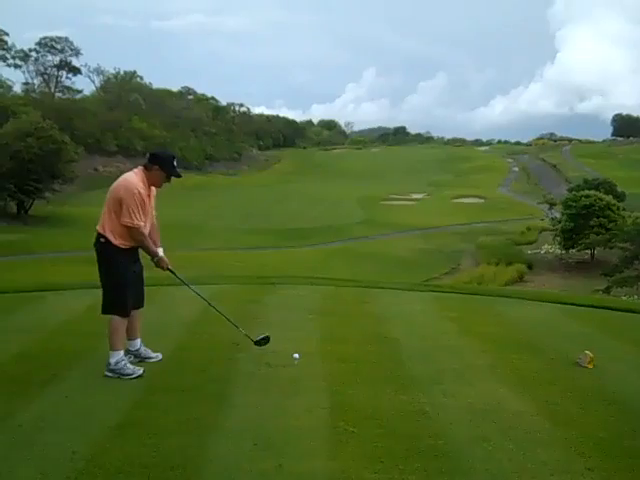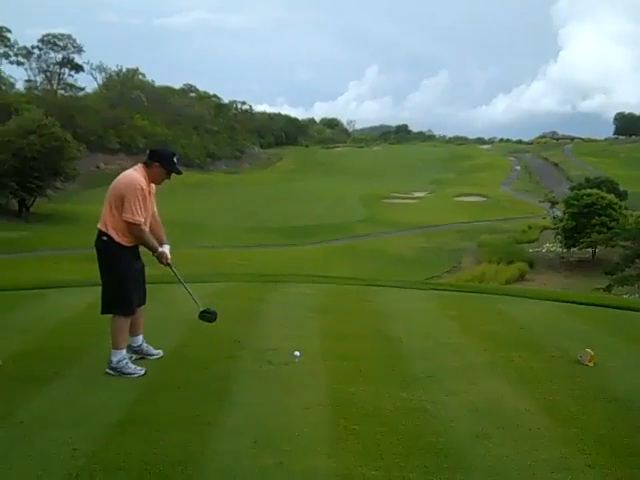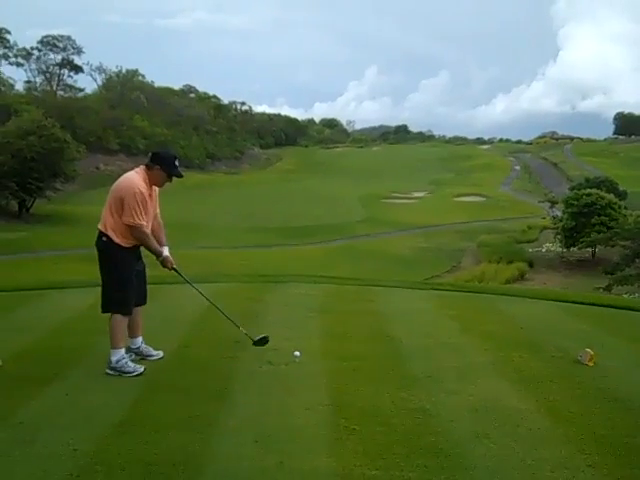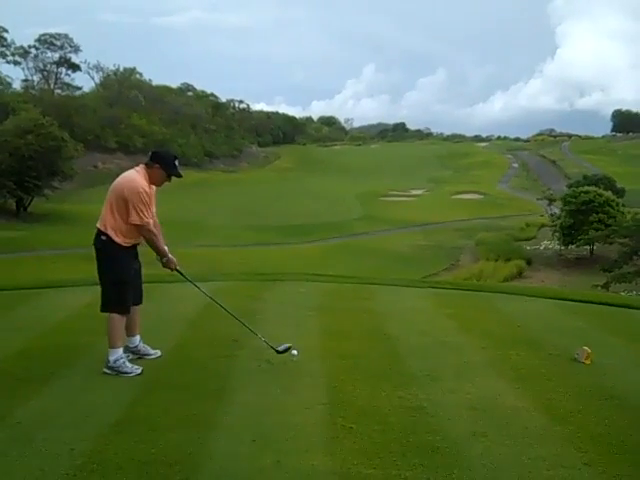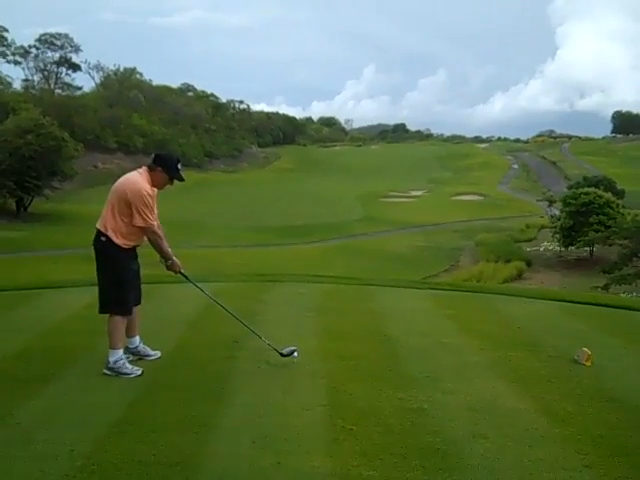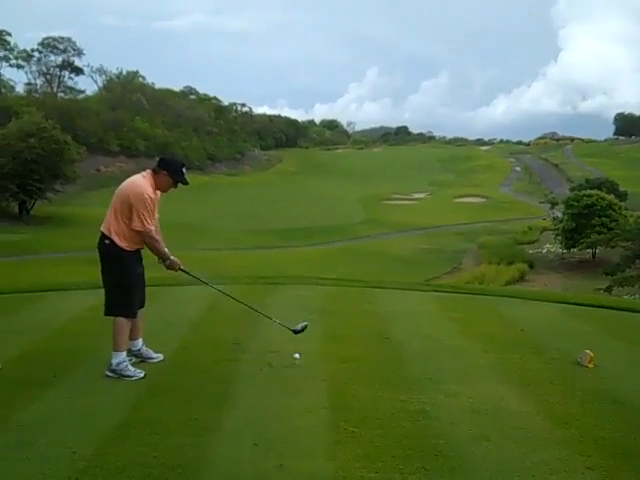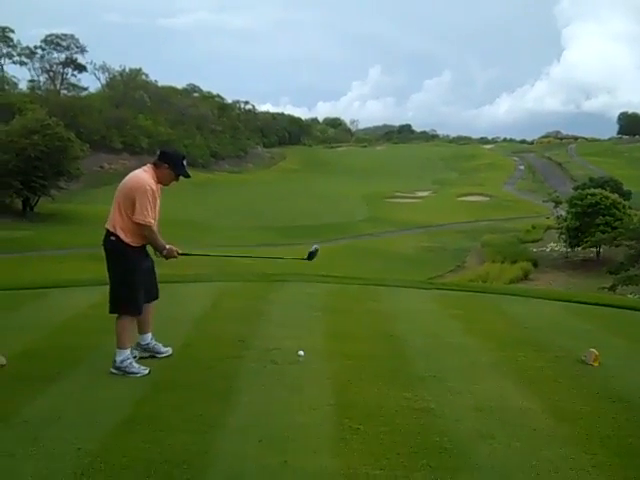
dt=0.3s
person 1, frame 1
left shoulder: (148, 185)
right shoulder: (133, 187)
left elbow: (150, 221)
right elbow: (136, 231)
left wrist: (159, 250)
right wrist: (155, 256)
left hip: (127, 247)
right hip: (113, 248)
left knee: (134, 301)
right knee: (120, 306)
left ankle: (135, 348)
right ankle: (115, 362)
person 1, frame 2
left shoulder: (146, 182)
right shoulder: (135, 183)
left elbow: (152, 217)
right elbow: (136, 227)
left wrist: (164, 245)
right wrist: (156, 251)
left hip: (127, 245)
right hip: (115, 246)
left knee: (136, 298)
right knee: (123, 303)
left ankle: (137, 344)
right ankle: (117, 360)
person 1, frame 3
left shoulder: (150, 184)
right shoulder: (135, 187)
left elbow: (155, 219)
right elbow: (138, 230)
left wrist: (165, 248)
right wrist: (160, 255)
left hip: (129, 246)
right hip: (115, 246)
left knee: (137, 299)
right knee: (122, 304)
left ankle: (136, 346)
right ankle: (117, 360)
person 1, frame 4
left shoulder: (145, 181)
right shoulder: (137, 186)
left elbow: (152, 220)
right elbow: (145, 229)
left wrist: (164, 249)
right wrist: (164, 256)
left hip: (125, 244)
right hip: (112, 245)
left knee: (133, 298)
right knee: (119, 303)
left ankle: (133, 345)
right ankle: (114, 359)
person 1, frame 5
left shoulder: (146, 182)
right shoulder: (140, 189)
left elbow: (154, 223)
right elbow: (151, 232)
left wrist: (168, 252)
right wrist: (169, 259)
left hip: (123, 245)
right hip: (112, 246)
left knee: (131, 299)
right knee: (119, 304)
left ankle: (133, 346)
right ankle: (114, 360)
person 1, frame 6
left shoulder: (150, 186)
right shoulder: (143, 192)
left elbow: (153, 227)
right elbow: (146, 234)
left wrist: (166, 252)
right wrist: (167, 258)
left hip: (128, 247)
right hip: (117, 249)
left knee: (135, 301)
right knee: (124, 306)
left ankle: (136, 348)
right ankle: (117, 362)
person 1, frame 7
left shoulder: (151, 180)
right shoulder: (145, 184)
left elbow: (150, 222)
right elbow: (145, 226)
left wrist: (160, 246)
right wrist: (163, 248)
left hip: (134, 244)
right hip: (123, 246)
left knee: (146, 295)
right knee: (129, 303)
left ankle: (145, 343)
right ankle: (122, 359)
